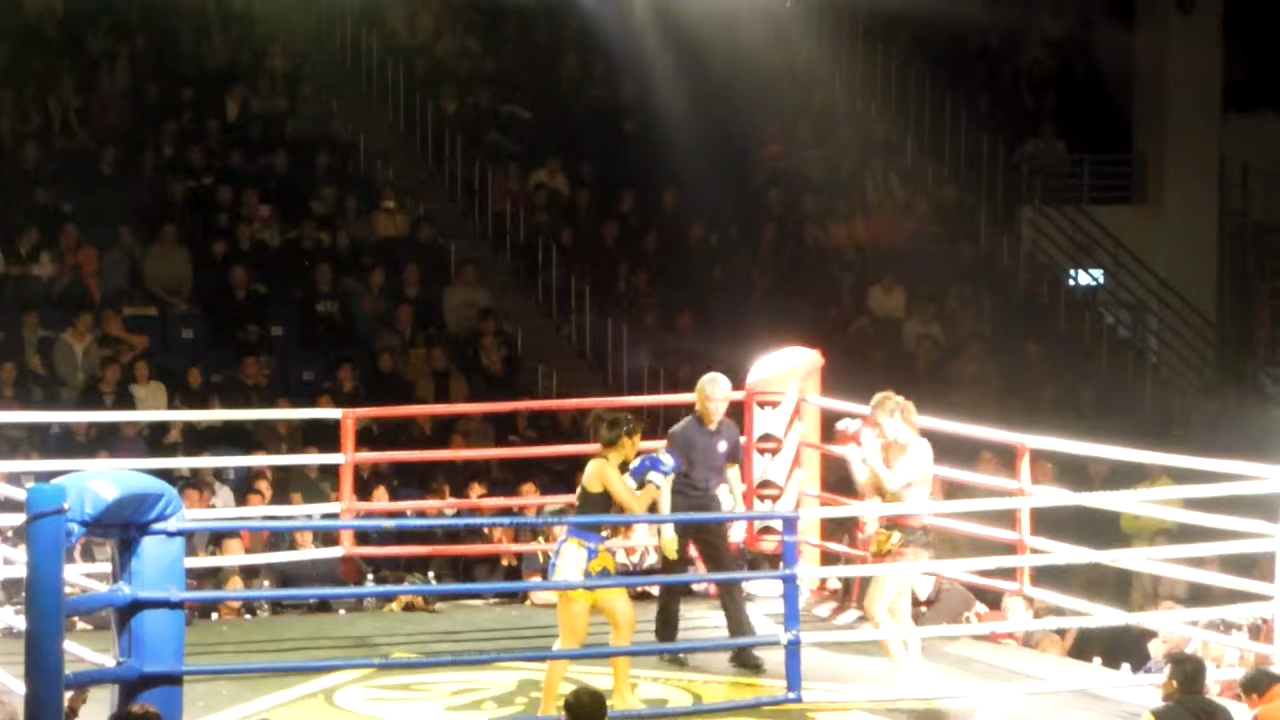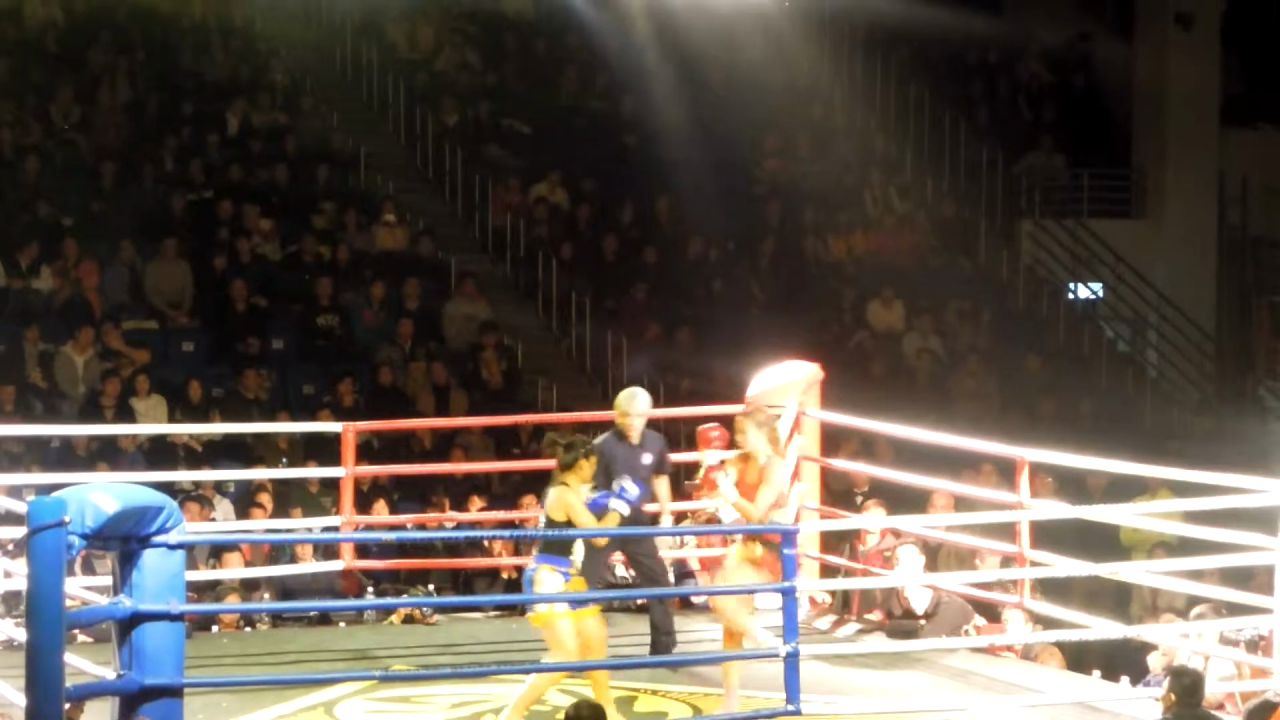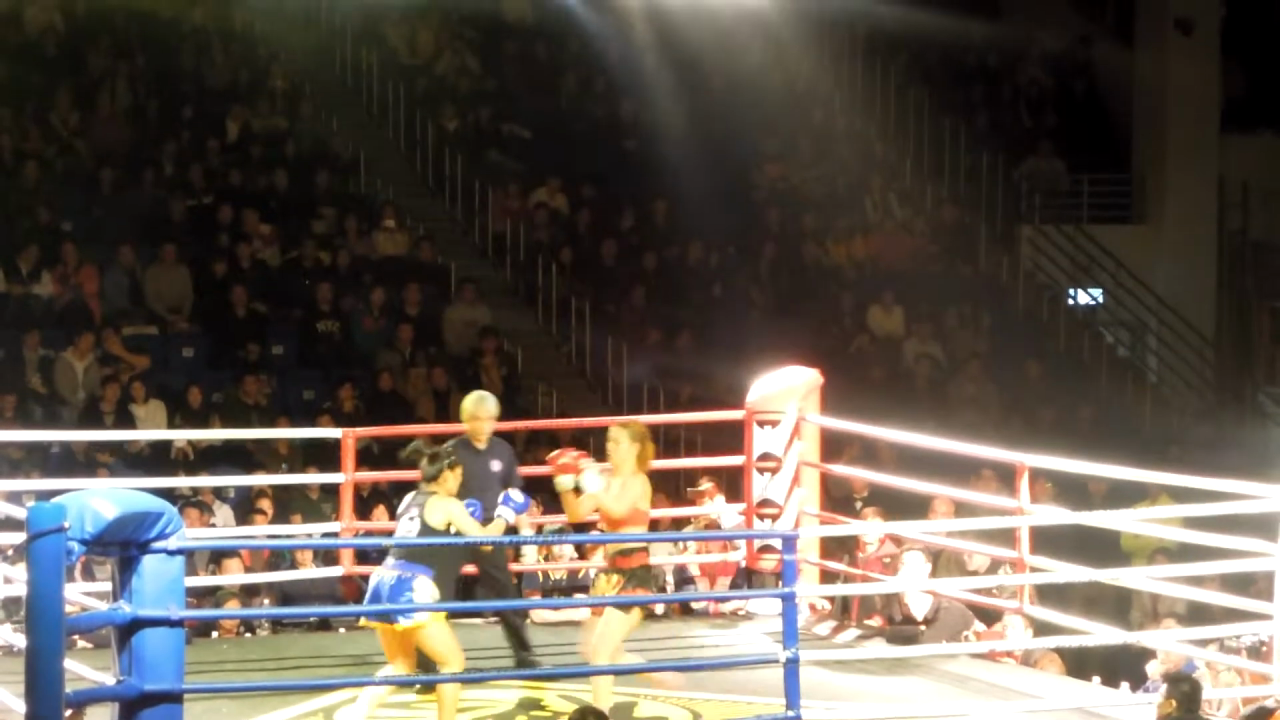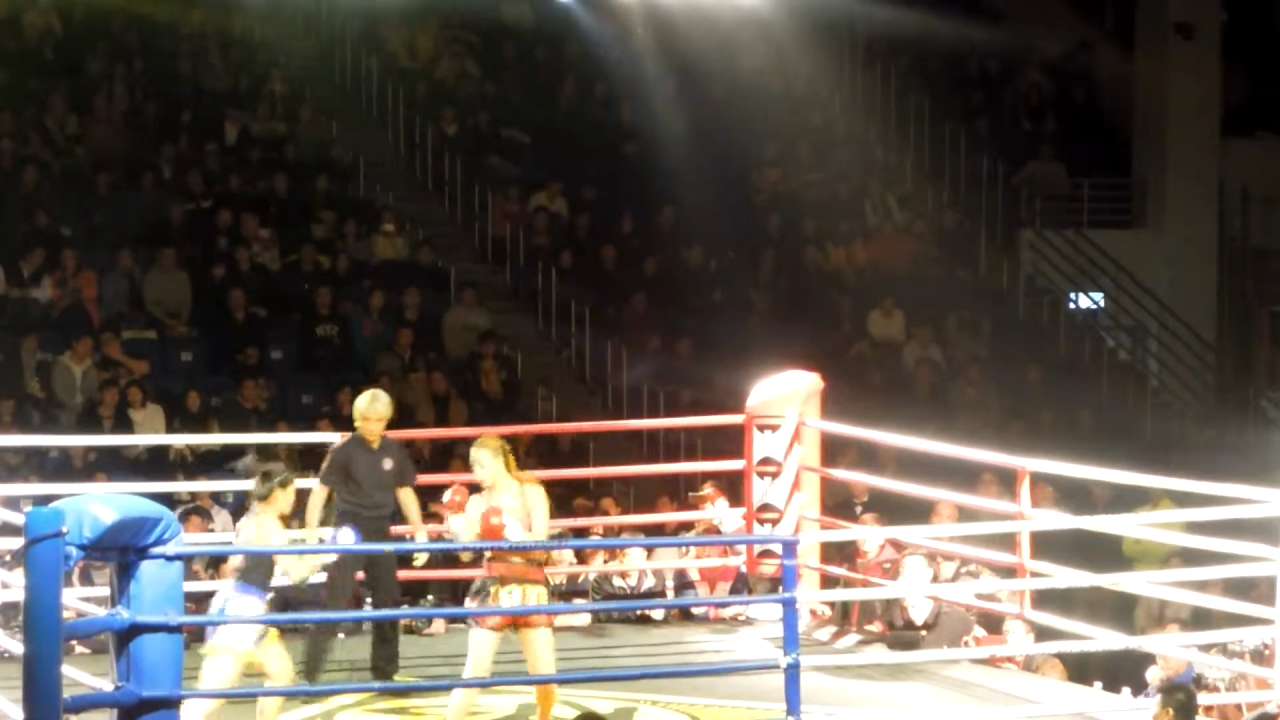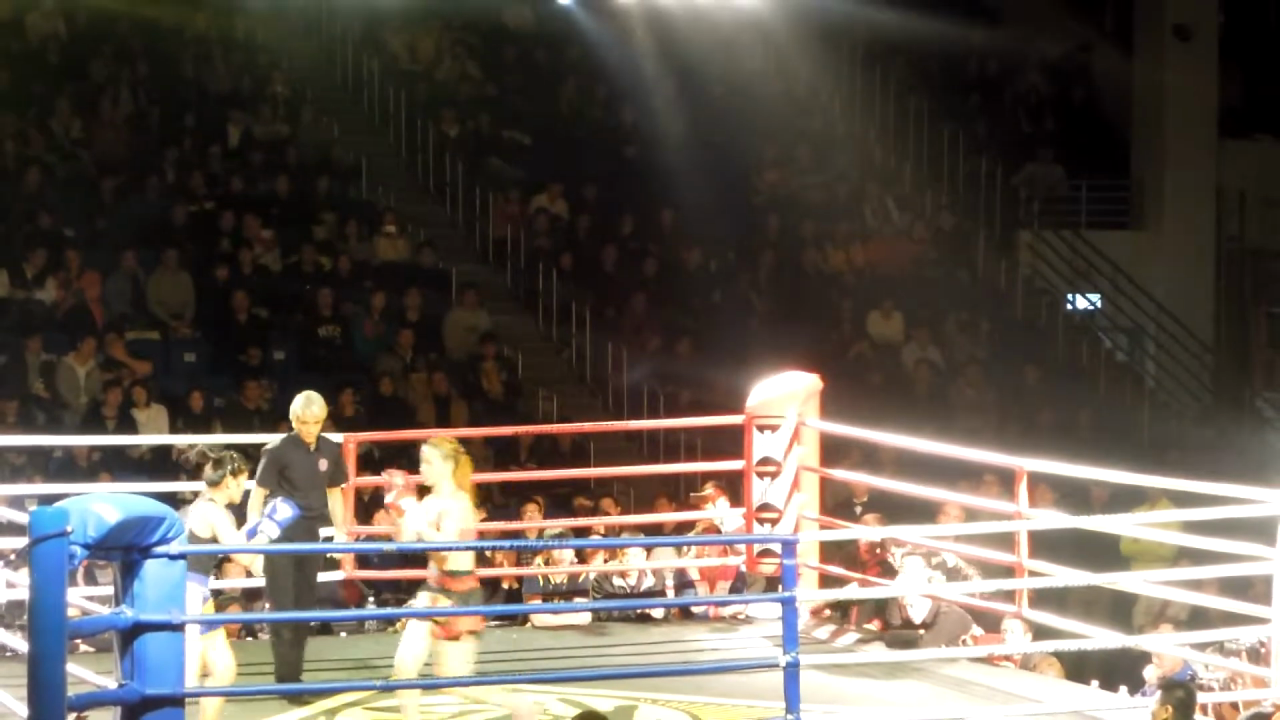
dt=0.7s
person 1, frame 1
left shoulder: (729, 431)
right shoulder: (682, 432)
right elbow: (666, 479)
left wrist: (739, 506)
right wrist: (666, 526)
left hip: (707, 507)
right hip: (679, 507)
left knee: (729, 574)
right knee: (673, 578)
left ankle: (741, 648)
right ankle: (668, 644)
person 1, frame 2
left shoulder: (656, 442)
right shoulder: (603, 446)
left elbow: (660, 477)
left wrist: (666, 514)
left hip: (635, 521)
left knee: (658, 582)
right knee: (587, 585)
left ankle: (663, 649)
person 1, frame 3
left shoulder: (504, 451)
right shoulder: (450, 452)
left elbow: (512, 492)
left wrist: (526, 530)
left knee: (506, 593)
right knee: (439, 599)
left ankle: (523, 656)
right ankle: (427, 670)
person 1, frame 4
left shoulder: (395, 451)
right shoulder: (344, 451)
left elbow: (405, 493)
right elbow: (320, 494)
left wrist: (420, 534)
right wrist: (311, 538)
left hip: (380, 534)
right hip: (348, 533)
left knee: (389, 604)
right knee: (334, 605)
left ankle: (385, 674)
right ankle: (310, 676)
person 1, frame 5
left shoulder: (330, 451)
right shoulder: (278, 451)
left elbow: (334, 492)
right elbow: (258, 495)
left wrist: (340, 533)
left hip: (310, 534)
right hip: (280, 533)
left knee: (304, 607)
right knee: (284, 607)
left ankle: (294, 676)
right ankle: (286, 680)
person 2, frame 1
left shoulder: (919, 449)
right shoulder: (888, 447)
left elbow: (890, 484)
right elbow: (865, 486)
left wrist: (871, 455)
right wrist: (852, 451)
left hip: (911, 538)
right hip: (890, 535)
left knee: (875, 608)
right knee: (897, 616)
person 2, frame 2
left shoulder: (776, 467)
right shoulder: (740, 462)
left elbow: (756, 513)
right elbow: (714, 492)
left wrist: (731, 495)
right wrist: (709, 463)
left hip: (769, 549)
right hip: (747, 547)
left knee: (723, 601)
right knee: (731, 629)
left ankle: (757, 638)
right ankle: (730, 703)
person 2, frame 3
left shoulder: (635, 482)
right shoulder: (610, 476)
left elbow: (616, 511)
right elbow: (574, 514)
left wrist: (594, 482)
right wrist: (566, 485)
left hip: (633, 577)
right hip: (612, 574)
left knee: (599, 654)
right knee: (595, 651)
right ankle: (656, 672)
person 2, frame 4
left shoulder: (533, 493)
right shoulder: (477, 503)
left elbow: (541, 549)
left wrist: (514, 535)
right wrist: (456, 524)
left hip: (531, 590)
right hip: (492, 588)
left knee: (544, 676)
right knee: (475, 674)
person 2, frame 5
left shoulder: (458, 502)
right shoulder: (431, 500)
left elbow: (447, 551)
right elbow: (407, 539)
left wrist: (411, 515)
right wrist: (397, 507)
left hip: (456, 596)
right hip: (433, 593)
left knee: (460, 685)
right knee: (403, 667)
person 3, frame 1
left shoulder: (604, 466)
right shoulder: (603, 467)
right elbow: (636, 508)
left wrist: (634, 476)
right wrist: (657, 476)
left hip: (594, 553)
right hip: (577, 555)
left knee: (624, 619)
right knee: (572, 639)
left ankle: (622, 694)
right ankle: (546, 709)
person 3, frame 2
left shoulder: (561, 490)
right shoulder: (566, 495)
right elbow: (599, 537)
left wrist: (595, 506)
right wrist: (621, 504)
left hip: (564, 576)
right hip: (550, 578)
left knee: (596, 640)
right knee: (566, 658)
person 3, frame 3
left shoulder: (412, 499)
right shoulder: (446, 504)
right elbow: (484, 538)
right wrist: (506, 512)
left hip: (383, 583)
right hip: (411, 588)
left knee: (404, 667)
right knee: (453, 663)
person 3, frame 4
left shoulder: (248, 521)
right shoulder: (269, 524)
right elbow: (294, 570)
right wrist: (327, 554)
left hip: (237, 604)
right hip: (242, 609)
left knee: (283, 673)
right knee: (211, 694)
person 3, frame 5
left shoulder: (209, 509)
right shoulder: (213, 512)
right elbow: (244, 558)
left wrist: (250, 533)
right wrist: (270, 529)
left hip: (196, 596)
right hip: (184, 596)
left knee: (224, 668)
right knee: (185, 680)
